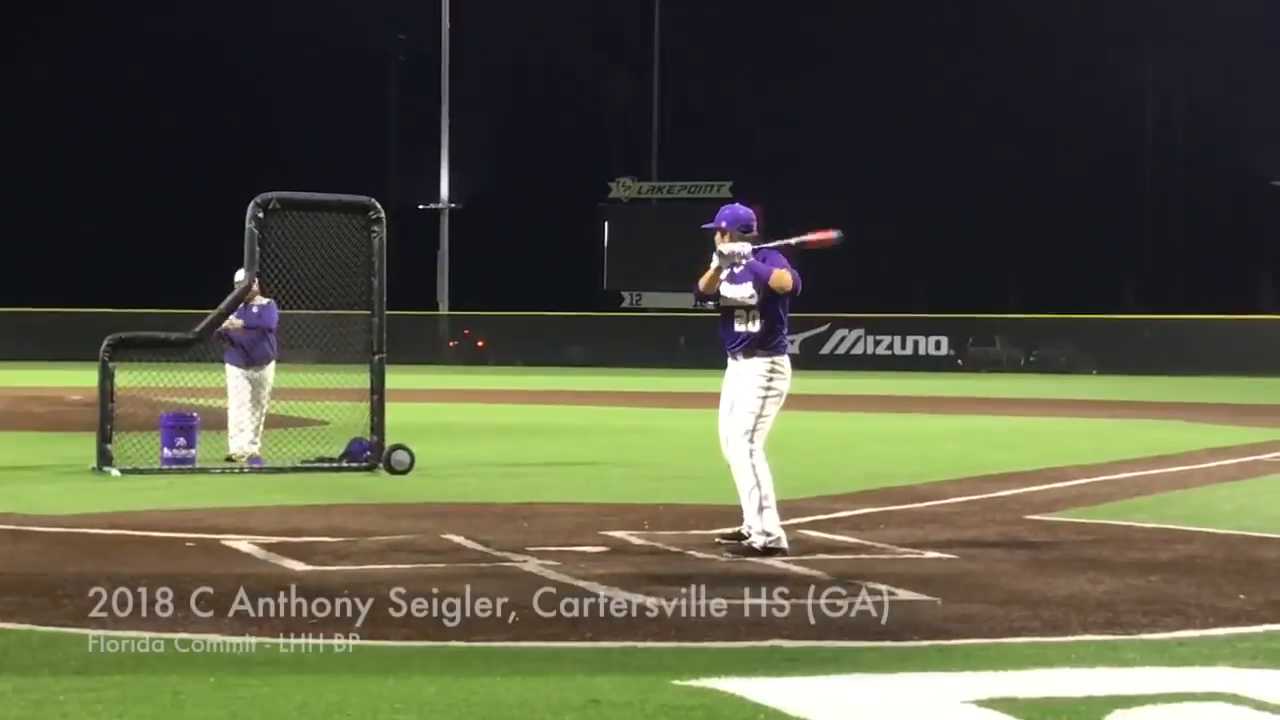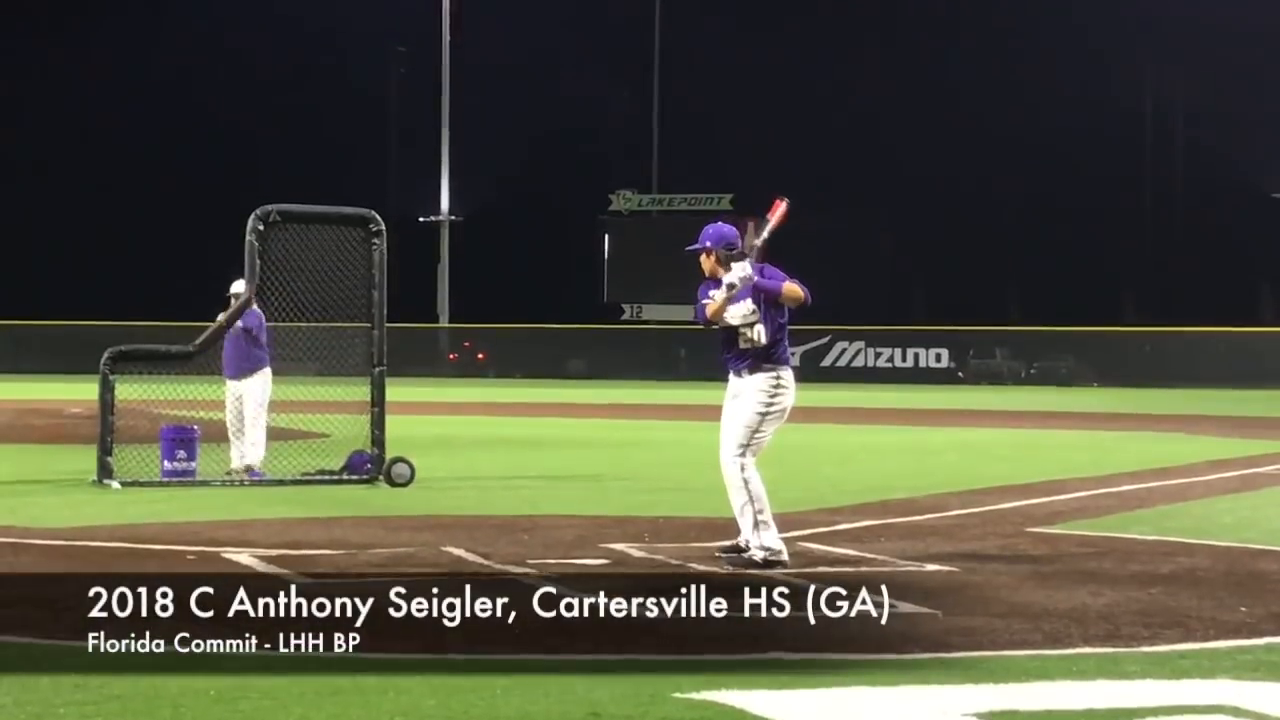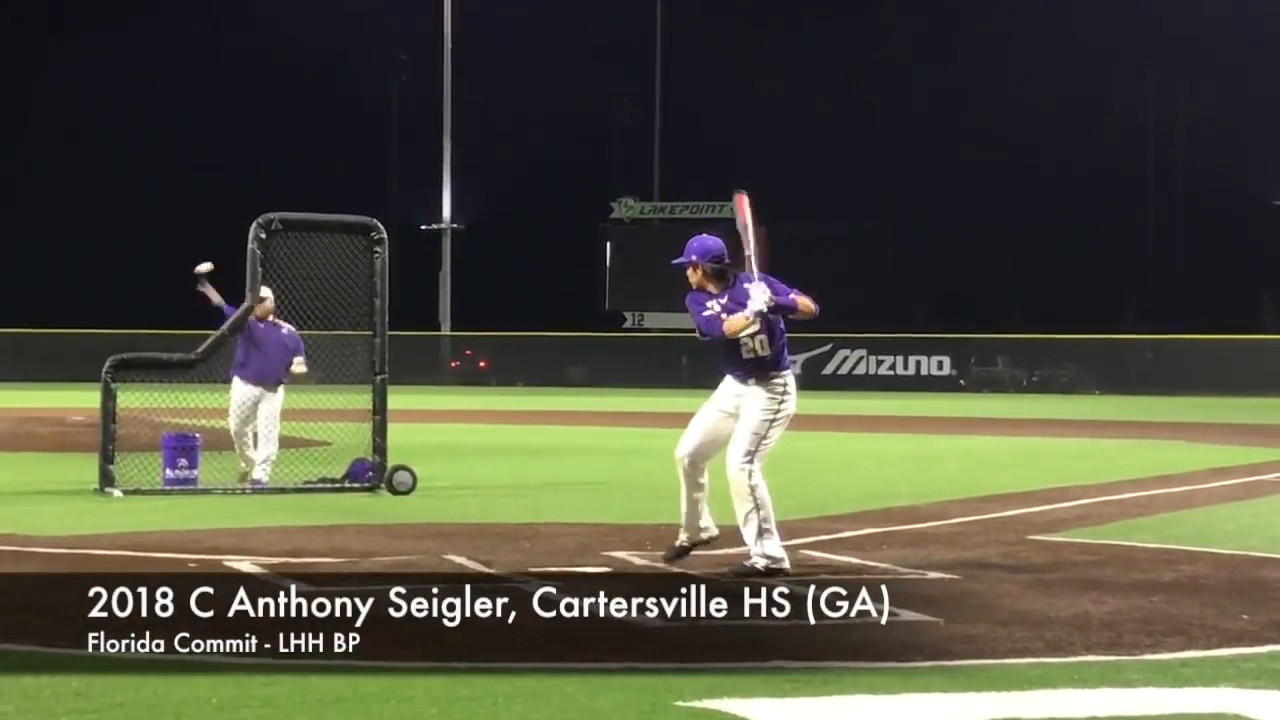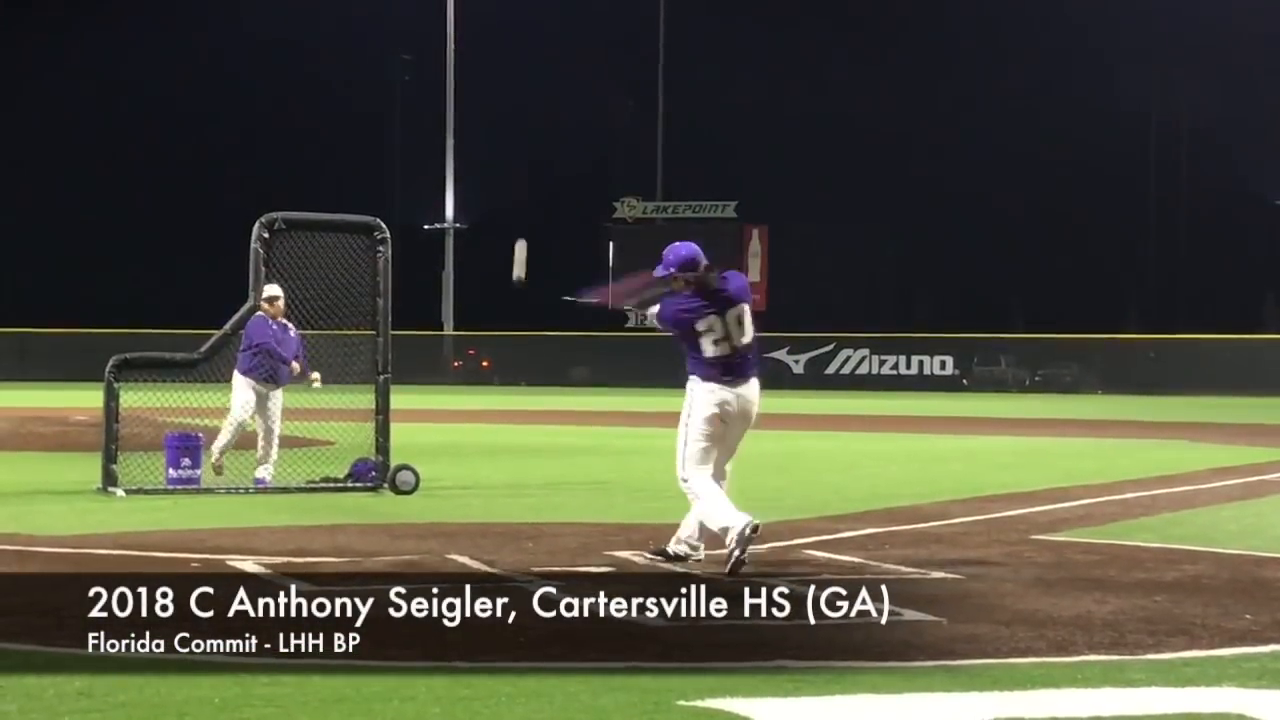
dt=0.5s
person 1, frame 1
left shoulder: (768, 259)
right shoulder: (723, 267)
left elbow: (791, 284)
right elbow: (703, 291)
left wrist: (748, 261)
right wrist: (720, 263)
left hip: (765, 367)
right hip: (737, 366)
left knee: (745, 445)
right knee: (731, 446)
left ankle: (769, 536)
right ankle: (753, 526)
person 1, frame 2
left shoulder: (762, 273)
right shoulder: (709, 288)
left elbow: (800, 296)
right elbow: (708, 317)
left wrist: (753, 282)
right wrist: (728, 292)
left hip: (769, 381)
right hip: (738, 381)
left knee: (736, 458)
right knee: (733, 461)
left ankle: (769, 550)
right ankle: (751, 537)
person 1, frame 3
left shoulder: (755, 284)
right shoulder: (696, 300)
left elbow: (810, 308)
right elbow: (722, 329)
left wrist: (773, 302)
right wrist: (753, 312)
left hip: (772, 388)
right hip: (734, 386)
left knee: (741, 465)
right knee: (688, 453)
left ankle: (771, 557)
right ankle: (696, 530)
person 1, frame 4
left shoulder: (679, 308)
right shoulder: (736, 284)
left elbow: (660, 315)
left wrist: (658, 310)
left hip: (709, 393)
right hip: (746, 392)
left knee: (693, 475)
right knee: (713, 472)
left ankle: (736, 527)
right ankle: (687, 543)
person 2, frame 1
left shoulder: (267, 306)
left elbow: (269, 323)
right elbow: (221, 332)
left wrist: (242, 324)
right wrist: (222, 325)
left hip: (263, 367)
right hip: (236, 367)
left knee: (258, 410)
right knee: (238, 408)
left ankle: (252, 449)
right ankle: (238, 451)
person 2, frame 2
left shoulder: (253, 314)
right shoulder: (239, 317)
left elbow: (250, 325)
left wrist: (235, 322)
left hip: (256, 377)
right hip: (233, 380)
left knee: (254, 420)
right knee: (235, 425)
left ankle: (254, 464)
right ankle: (239, 465)
person 2, frame 3
left shoulder: (289, 331)
right shoulder: (249, 322)
left elbow: (297, 352)
right elbow: (232, 315)
left wrist: (298, 361)
right wrist: (217, 300)
left hip: (273, 390)
right hip: (244, 387)
left knee: (268, 433)
right knee: (238, 427)
left ankle: (260, 474)
right ankle: (249, 463)
person 2, frame 4
left shoulder: (290, 329)
right shoulder: (258, 321)
left elbow: (297, 355)
right elbow: (266, 346)
right wrist: (288, 362)
left hip: (274, 388)
right hip: (247, 381)
left knee: (270, 431)
right knee: (239, 418)
left ankle: (263, 475)
right ankle: (217, 454)
